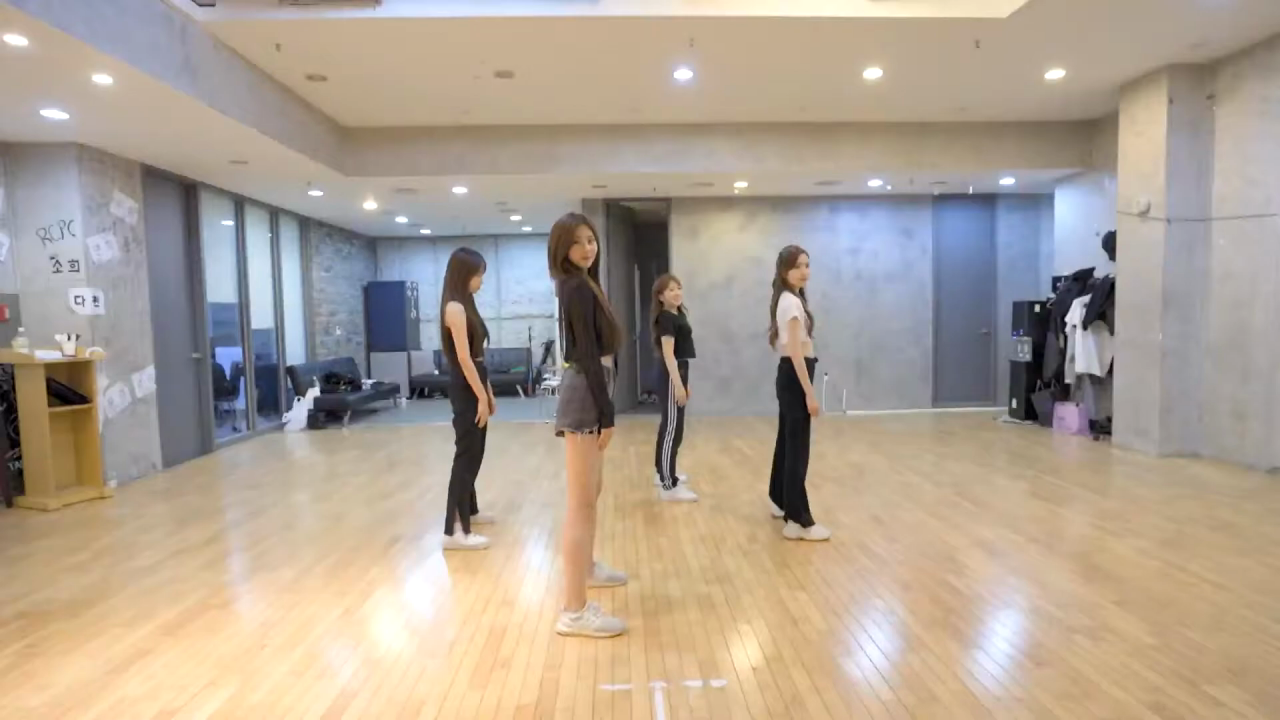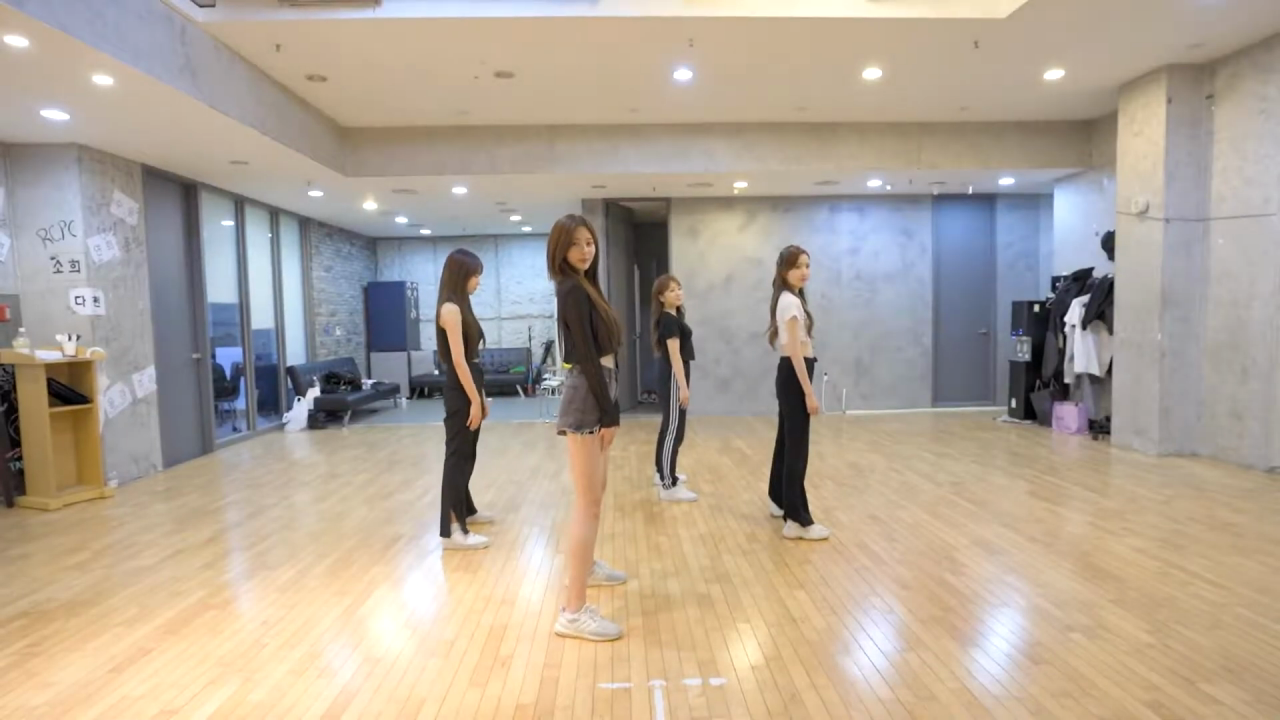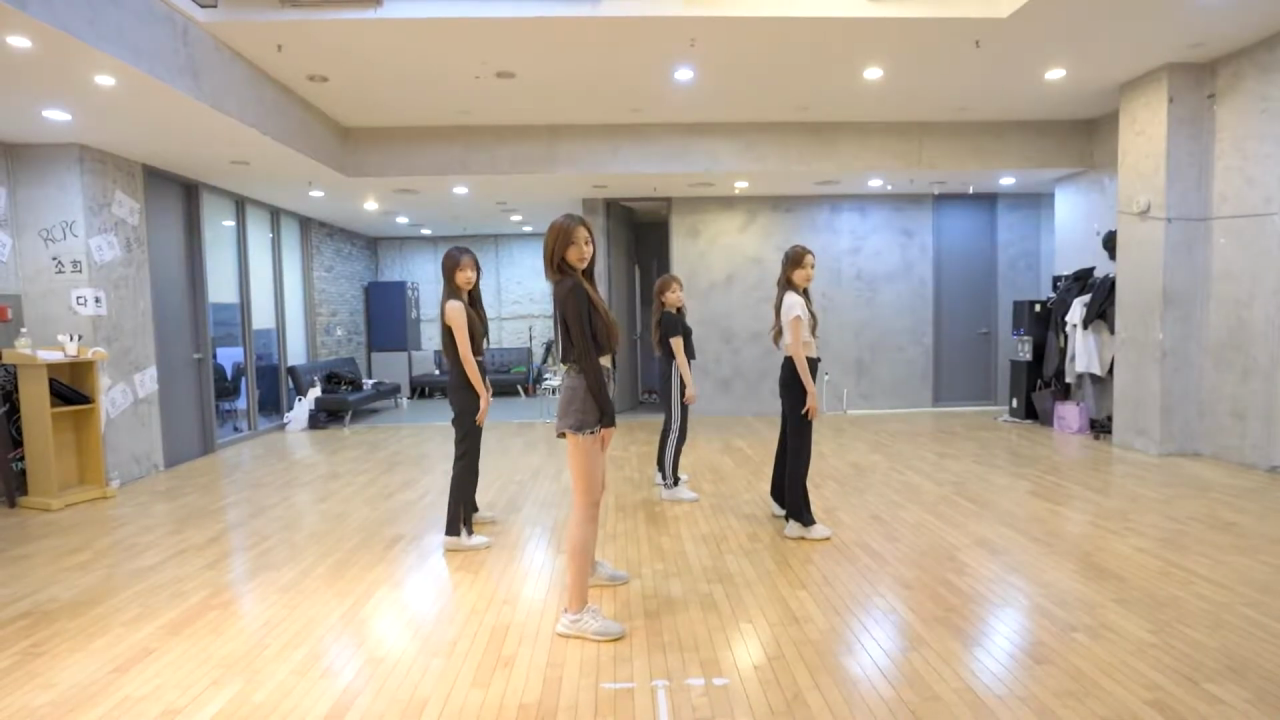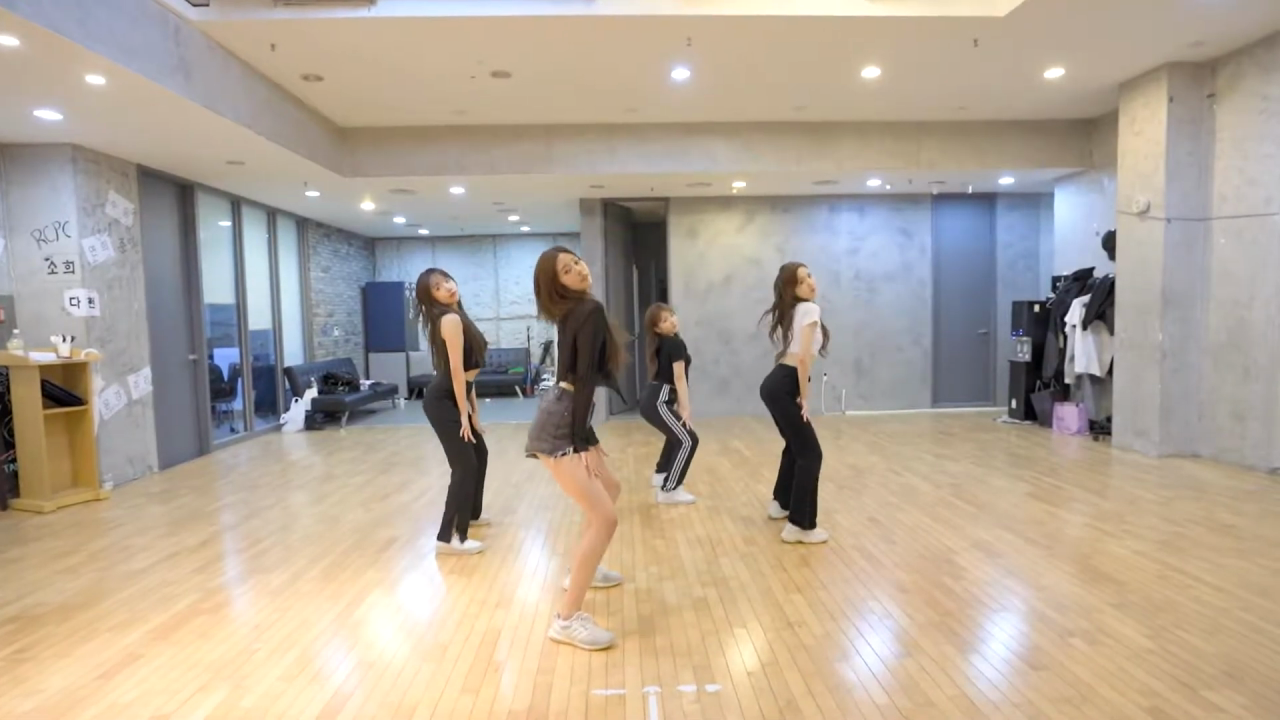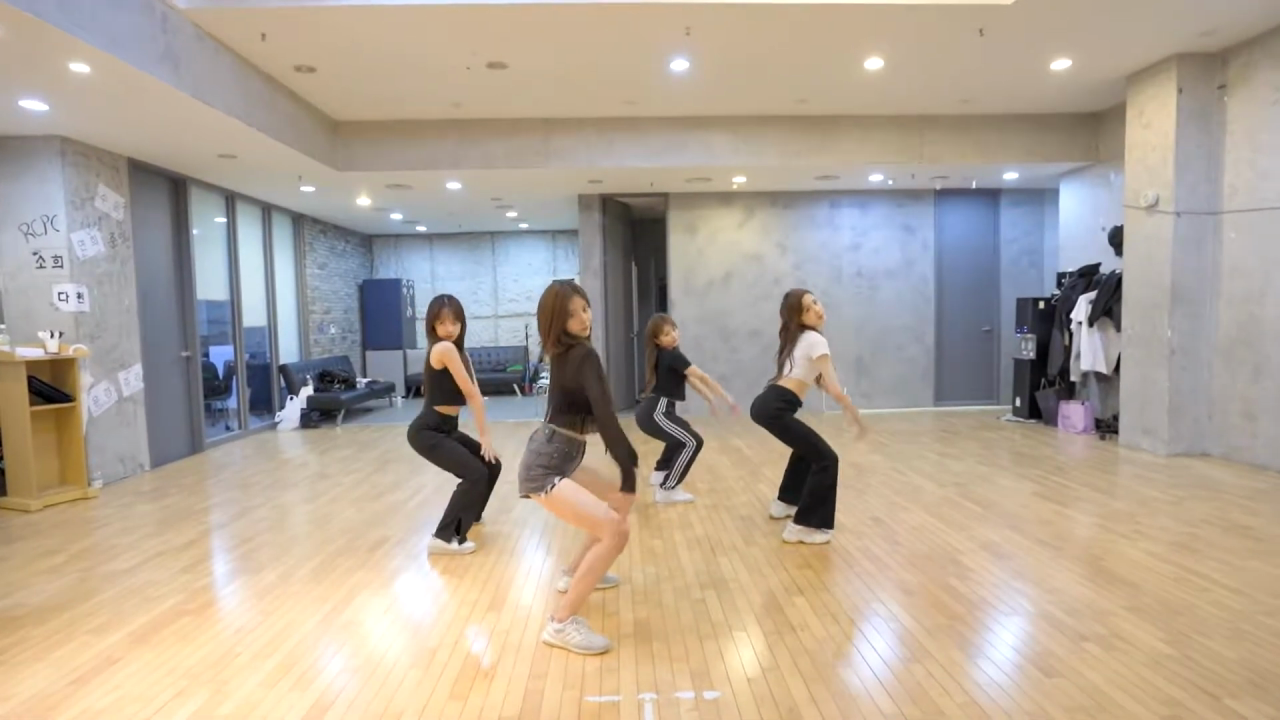
dt=1s
person 1, frame 1
left shoulder: (580, 285)
right shoulder: (578, 287)
right elbow: (588, 355)
left wrist: (604, 411)
right wrist: (606, 414)
left hip: (589, 394)
right hip: (584, 397)
left knee: (592, 493)
right knee: (580, 502)
left ankle: (586, 566)
right ankle: (574, 611)
person 1, frame 2
left shoulder: (584, 286)
right shoulder: (572, 290)
right elbow: (587, 356)
left wrist: (609, 409)
right wrist: (608, 413)
left hip: (595, 394)
right hip: (585, 398)
left knee: (597, 490)
right knee: (587, 501)
left ankle: (586, 566)
right ankle: (573, 611)
person 1, frame 3
left shoulder: (578, 285)
right shoulder: (572, 288)
right elbow: (586, 355)
left wrist: (605, 410)
right wrist: (607, 413)
left hip: (590, 394)
right hip: (584, 398)
left knee: (596, 491)
right knee: (586, 502)
left ankle: (588, 566)
right ankle: (575, 613)
person 1, frame 4
left shoulder: (576, 312)
right shoulder: (590, 310)
right elbow: (584, 378)
left wrist: (587, 437)
right wrist: (583, 442)
left hip: (565, 419)
right hip: (558, 427)
left knee: (610, 489)
right knee: (604, 518)
left ankle: (582, 570)
right ankle: (567, 619)
person 1, frame 5
left shoulder: (567, 354)
right shoulder: (583, 356)
left elbow: (589, 419)
right elbow: (605, 419)
left wrist: (625, 479)
right wrist: (627, 473)
left hip: (559, 458)
right hip: (546, 467)
left knee: (624, 499)
right knee: (616, 529)
left ankle: (575, 573)
right ankle: (562, 622)
person 2, frame 1
left shoulder: (466, 305)
right shoulder: (455, 307)
right elbow: (464, 358)
left wrist: (488, 392)
right wrist: (481, 397)
left hip: (474, 386)
right hip: (466, 390)
left knee: (473, 453)
right knee: (466, 455)
left ankle: (468, 510)
right ankle: (454, 530)
person 2, frame 2
left shoulder: (461, 307)
right shoulder: (450, 308)
right elbow: (458, 360)
left wrist: (481, 397)
right wrist: (474, 400)
left hip: (469, 389)
right hip: (460, 392)
left knee: (467, 455)
right knee: (456, 457)
left ankle: (466, 510)
right ankle: (452, 531)
person 2, frame 3
left shoulder: (468, 303)
right shoulder: (454, 305)
right elbow: (465, 355)
left wrist: (486, 388)
right wrist: (483, 395)
left hip: (472, 384)
right hip: (465, 387)
left knee: (470, 453)
right knee: (467, 456)
left ankle: (469, 509)
right ankle: (456, 531)
person 2, frame 4
left shoulder: (459, 317)
right shoulder: (451, 319)
right elbow: (456, 370)
left wrist: (474, 409)
right wrist: (464, 413)
left hip: (456, 397)
right hip: (443, 400)
left knee: (479, 454)
right knee: (465, 464)
left ankle: (469, 513)
right ankle: (449, 537)
person 2, frame 5
left shoulder: (457, 350)
right shoulder: (444, 348)
left elbow: (473, 396)
right elbow: (473, 395)
left wrist: (485, 439)
right wrist: (485, 438)
left hip: (445, 429)
right hip: (426, 433)
left knee: (491, 465)
right knee: (475, 474)
left ankle: (469, 515)
right ankle: (445, 537)
person 3, frame 1
left shoulder: (789, 299)
right shoulder: (792, 301)
right elbow: (795, 351)
left wrist: (806, 388)
right wrist: (810, 393)
left hip: (790, 376)
right hip: (794, 377)
left knee: (787, 441)
right knee: (797, 447)
left ankle: (781, 501)
right ankle: (798, 521)
person 3, frame 2
left shoulder: (789, 299)
right shoulder: (791, 301)
right elbow: (795, 351)
left wrist: (805, 388)
right wrist: (809, 392)
left hip: (790, 376)
right hip: (794, 377)
left knee: (787, 441)
right knee: (797, 447)
left ankle: (780, 500)
right ankle: (797, 521)
person 3, frame 3
left shoulder: (793, 298)
right shoulder: (795, 301)
right elbow: (797, 350)
left wrist: (808, 386)
right wrist: (811, 390)
left hip: (794, 376)
right hip: (798, 378)
left knee: (789, 441)
right knee: (799, 447)
left ankle: (782, 501)
right ankle: (799, 520)
person 3, frame 4
left shoulder: (790, 311)
right shoulder: (810, 309)
right elbow: (803, 358)
left wrist: (798, 394)
right wrist: (804, 398)
left hip: (774, 384)
right hip: (783, 387)
left knee: (796, 445)
right knee: (810, 453)
left ankle: (781, 503)
right ankle: (799, 525)
person 3, frame 5
left shoulder: (800, 338)
right shoulder: (816, 341)
left elbow: (820, 381)
right elbow: (836, 389)
left wrist: (845, 407)
right wrist: (856, 416)
left hip: (766, 404)
right hip: (775, 409)
left knee: (807, 448)
right knee: (825, 459)
left ankle: (785, 502)
right ankle: (805, 525)
person 4, frame 1
left shoulder: (679, 315)
right shoulder: (666, 318)
right elbow: (668, 354)
left wrist: (685, 382)
right wrist: (678, 384)
left hip: (679, 374)
right hip: (672, 377)
left knee: (668, 426)
right knee: (673, 429)
left ankle: (663, 473)
right ankle: (669, 486)
person 4, frame 2
left shoulder: (674, 317)
right shoulder: (669, 320)
right elbow: (674, 355)
left wrist: (682, 383)
right wrist: (683, 387)
left hip: (673, 376)
right hip: (673, 378)
left knee: (669, 426)
right knee: (674, 429)
left ankle: (662, 472)
right ankle: (669, 486)
person 4, frame 3
left shoulder: (671, 317)
right shoulder: (672, 319)
right elbow: (680, 355)
left wrist: (686, 382)
right wrist: (690, 385)
left hip: (672, 375)
right hip: (675, 376)
left knee: (671, 426)
right knee: (677, 429)
left ankle: (663, 472)
right ankle: (670, 486)
person 4, frame 4
left shoulder: (662, 344)
right shoulder: (675, 344)
right elbow: (679, 378)
left wrist: (680, 405)
right wrist: (686, 408)
left hip: (652, 399)
right hip: (658, 402)
left knee: (678, 433)
right knee: (688, 440)
left ankle: (661, 473)
right ankle: (669, 490)
person 4, frame 5
left shoulder: (665, 356)
right shoulder: (672, 357)
left elbow: (691, 380)
right elbow: (701, 377)
left wrist: (710, 399)
right wrist: (725, 397)
left hip: (652, 411)
right hip: (654, 414)
left knee: (682, 435)
right knee: (693, 442)
left ankle: (660, 472)
right ankle: (667, 490)
